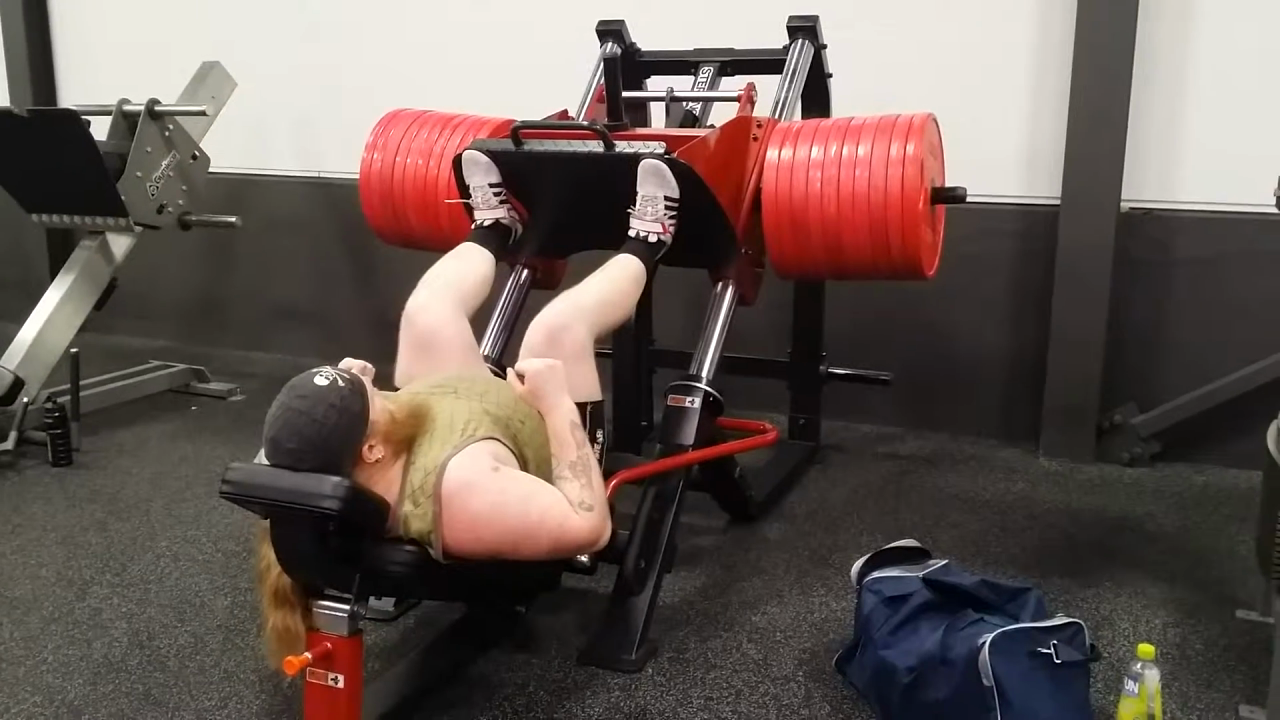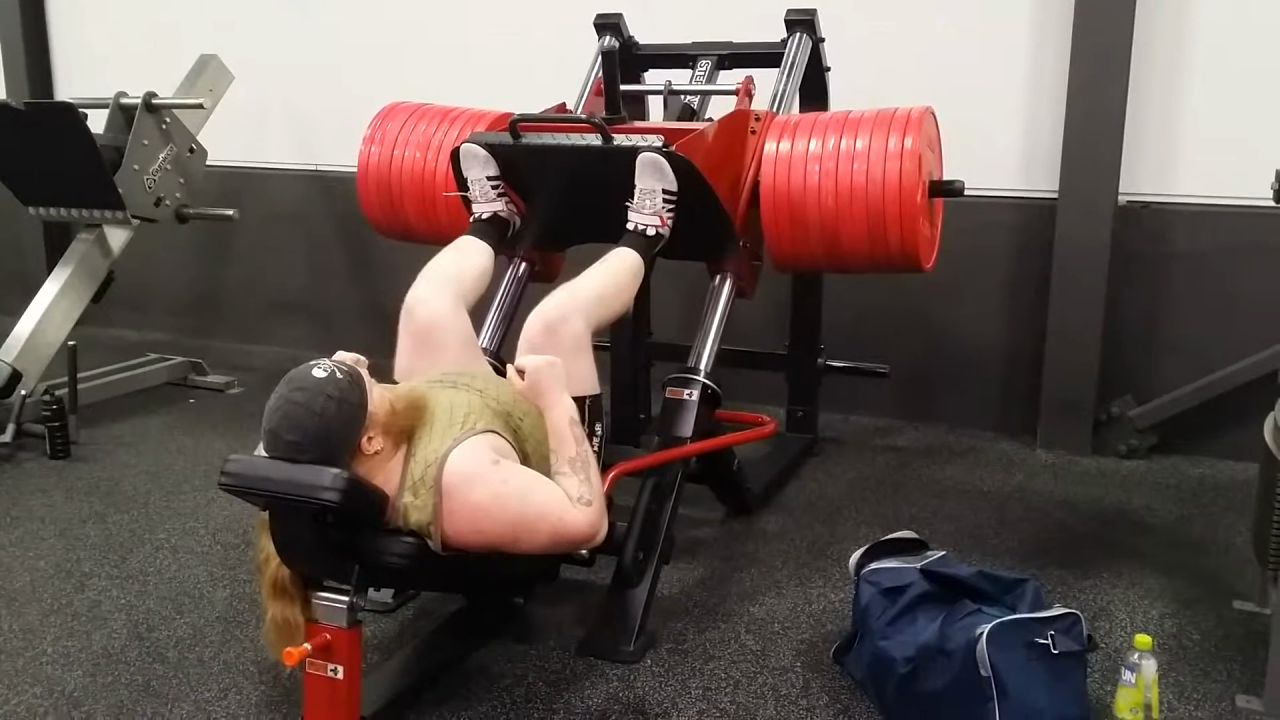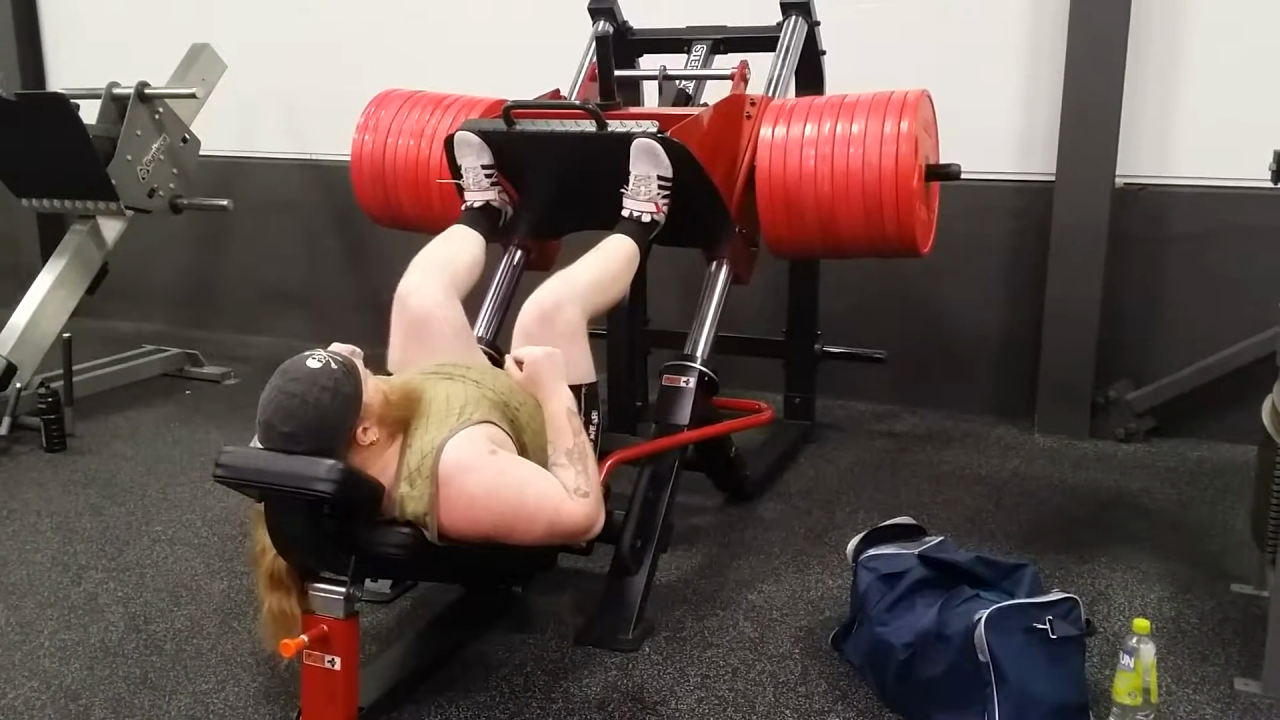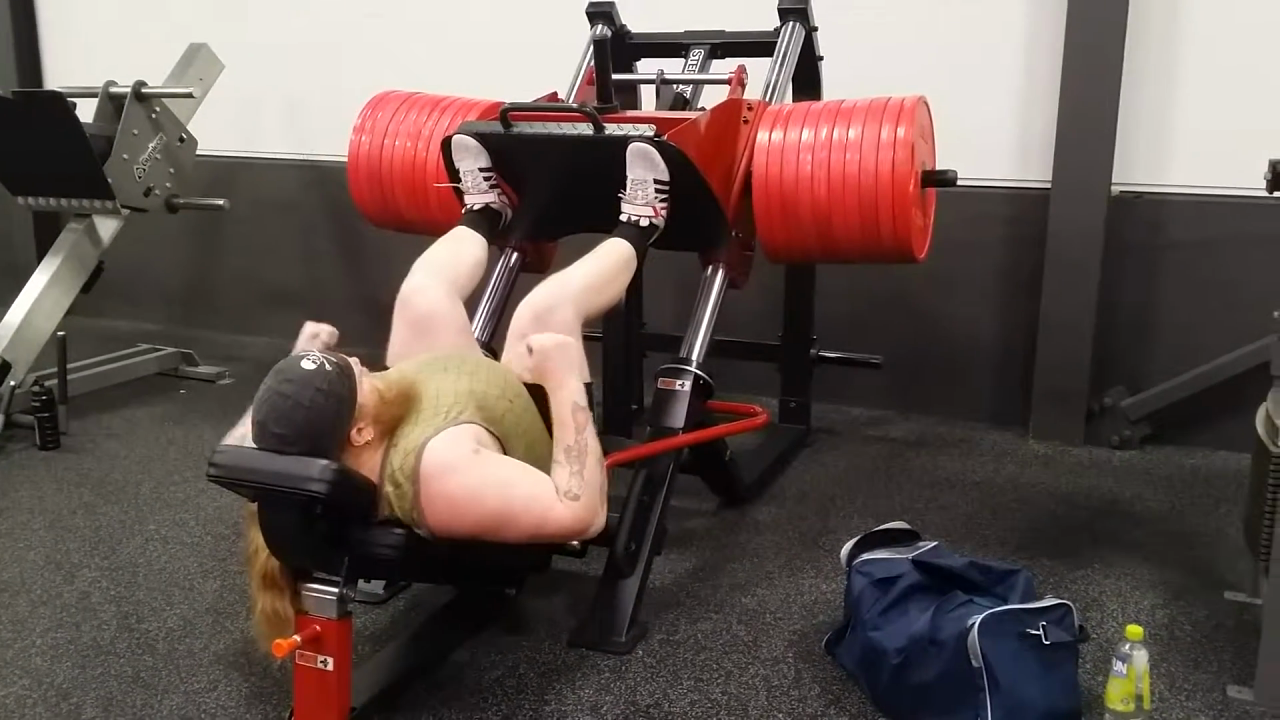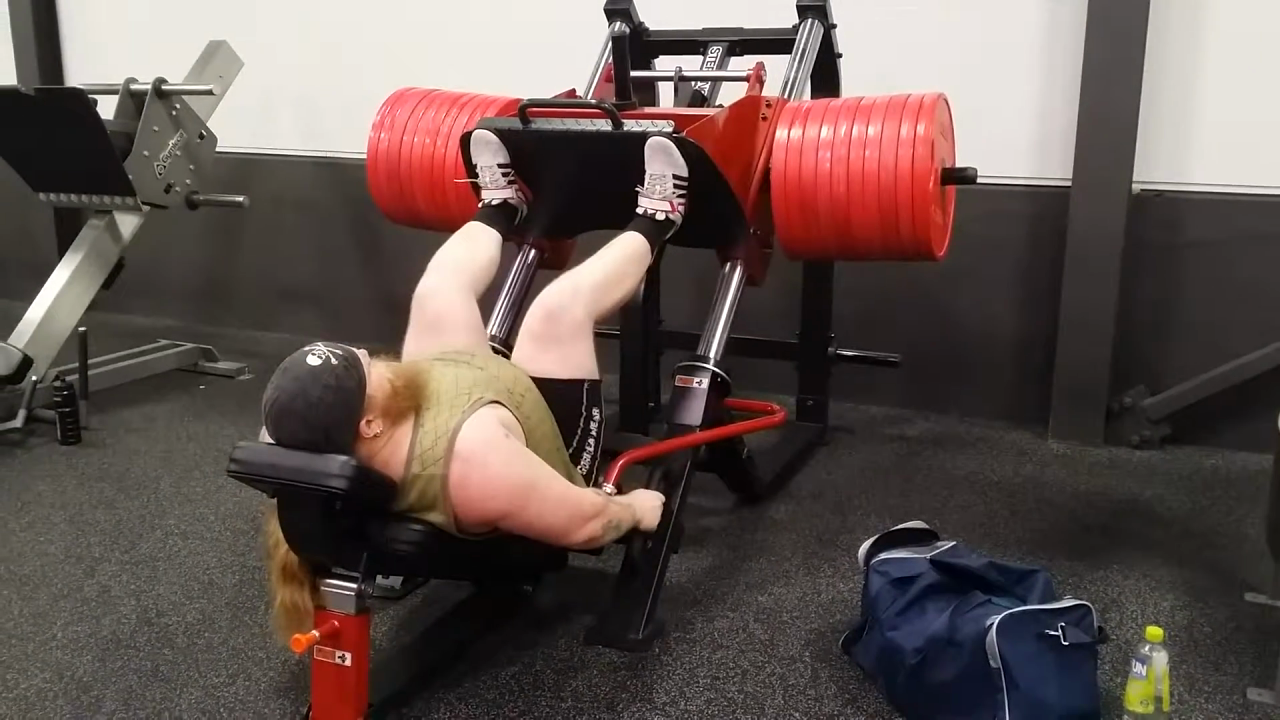
dt=1s
person 1, frame 1
left shoulder: (306, 475)
right shoulder: (460, 489)
right elbow: (589, 527)
left wrist: (348, 393)
right wrist: (557, 404)
right hip: (547, 453)
left knee: (428, 312)
right knee: (560, 328)
left ankle: (494, 226)
right ankle: (645, 243)
person 1, frame 2
left shoulder: (303, 472)
right shoulder: (460, 481)
right elbow: (586, 524)
left wrist: (344, 385)
right wrist: (556, 402)
right hip: (547, 439)
left knee: (428, 304)
right knee: (556, 321)
left ankle: (492, 221)
right ankle: (643, 236)
person 1, frame 3
right shoulder: (457, 472)
right elbow: (583, 516)
left wrist: (334, 378)
right wrist: (554, 393)
right hip: (543, 432)
left knee: (421, 294)
right knee: (552, 309)
left ankle: (484, 210)
right ankle: (638, 224)
person 1, frame 4
right shoulder: (441, 470)
left elbow: (234, 451)
right elbow: (581, 513)
left wrist: (300, 361)
right wrist: (563, 384)
left hip: (484, 466)
right hip: (540, 465)
left knee: (423, 294)
right knee: (546, 310)
left ankle: (485, 212)
right ankle: (637, 229)
person 1, frame 5
left shoulder: (308, 455)
right shoulder: (469, 455)
right elbow: (583, 524)
right wrist: (635, 508)
right hip: (545, 472)
left knee: (439, 292)
right knee: (558, 310)
left ankle: (500, 207)
right ankle: (654, 221)
